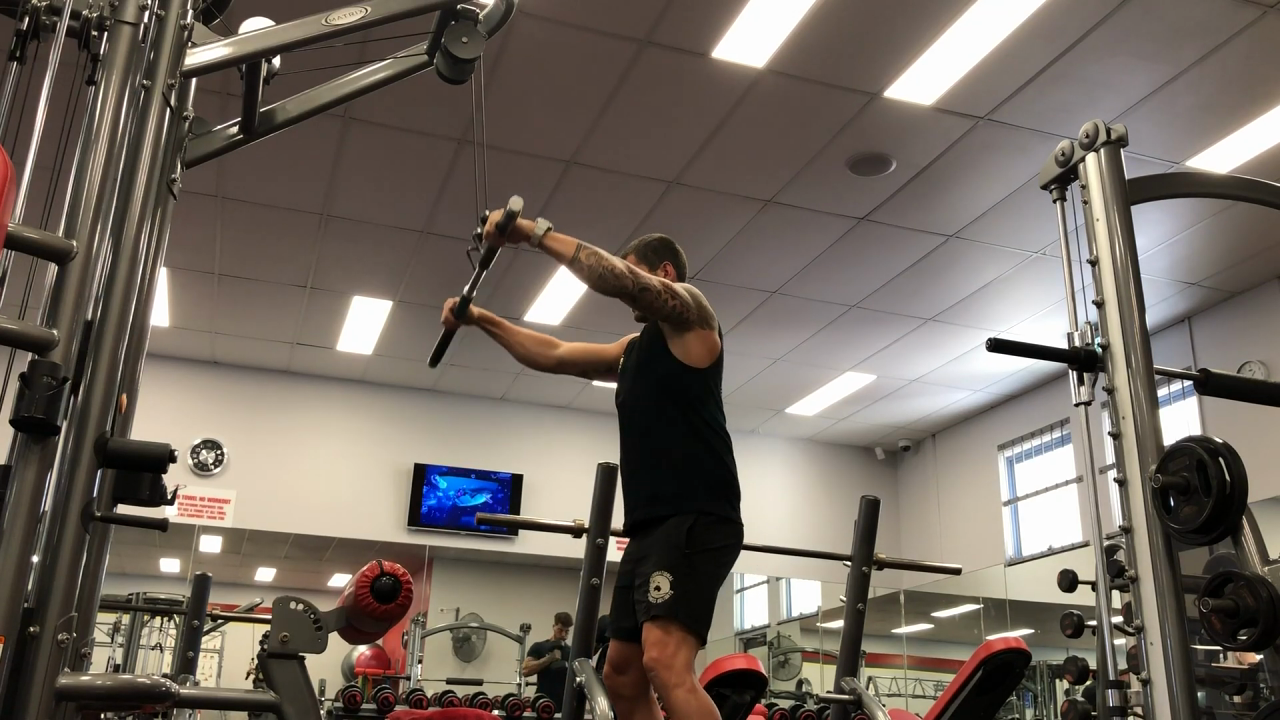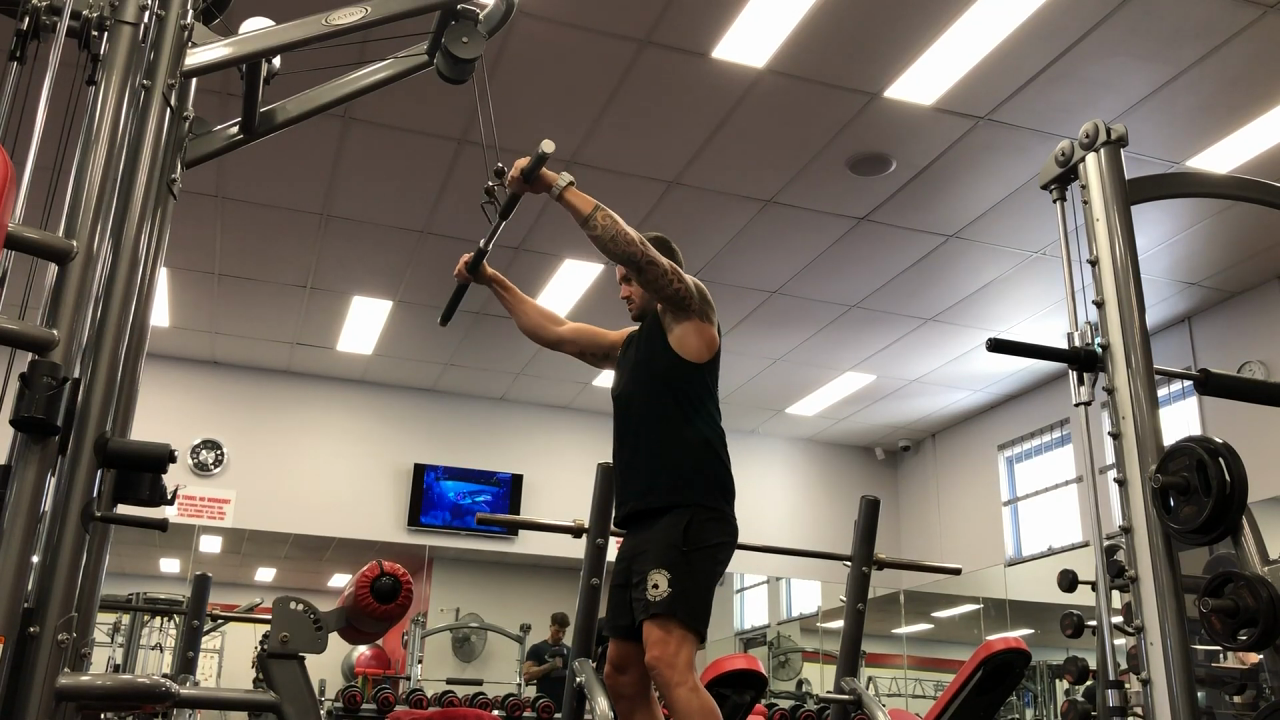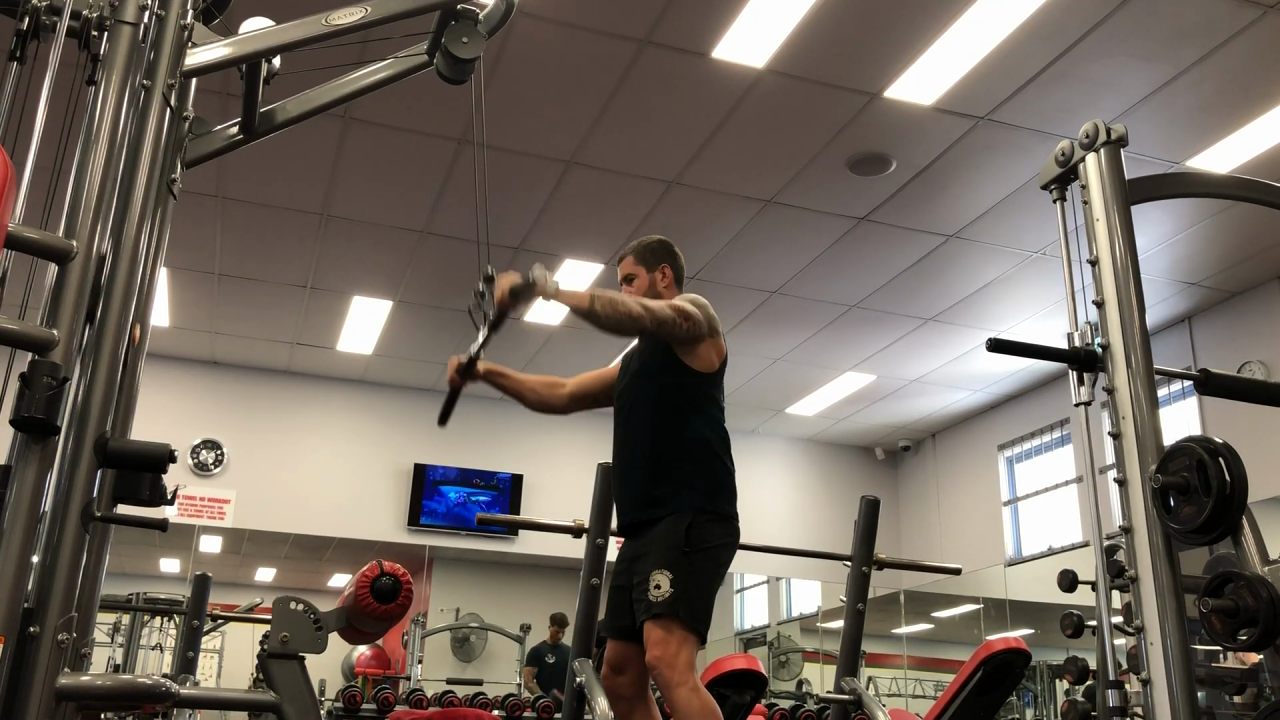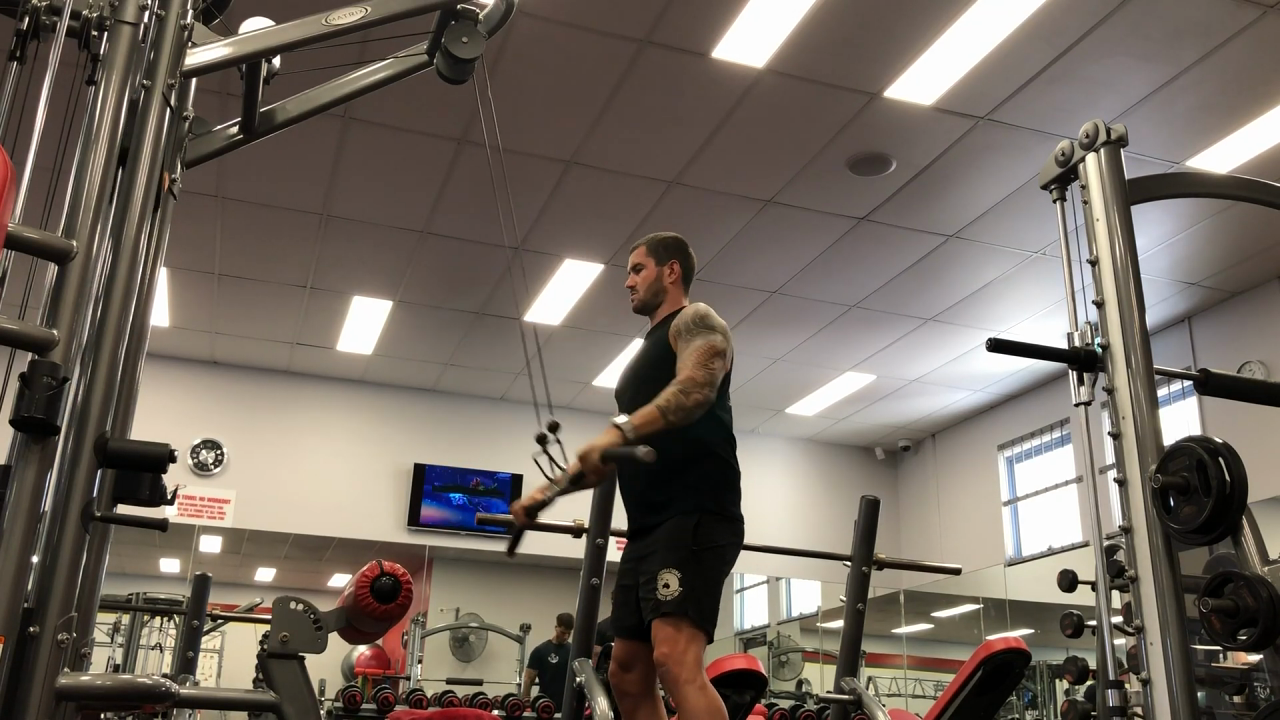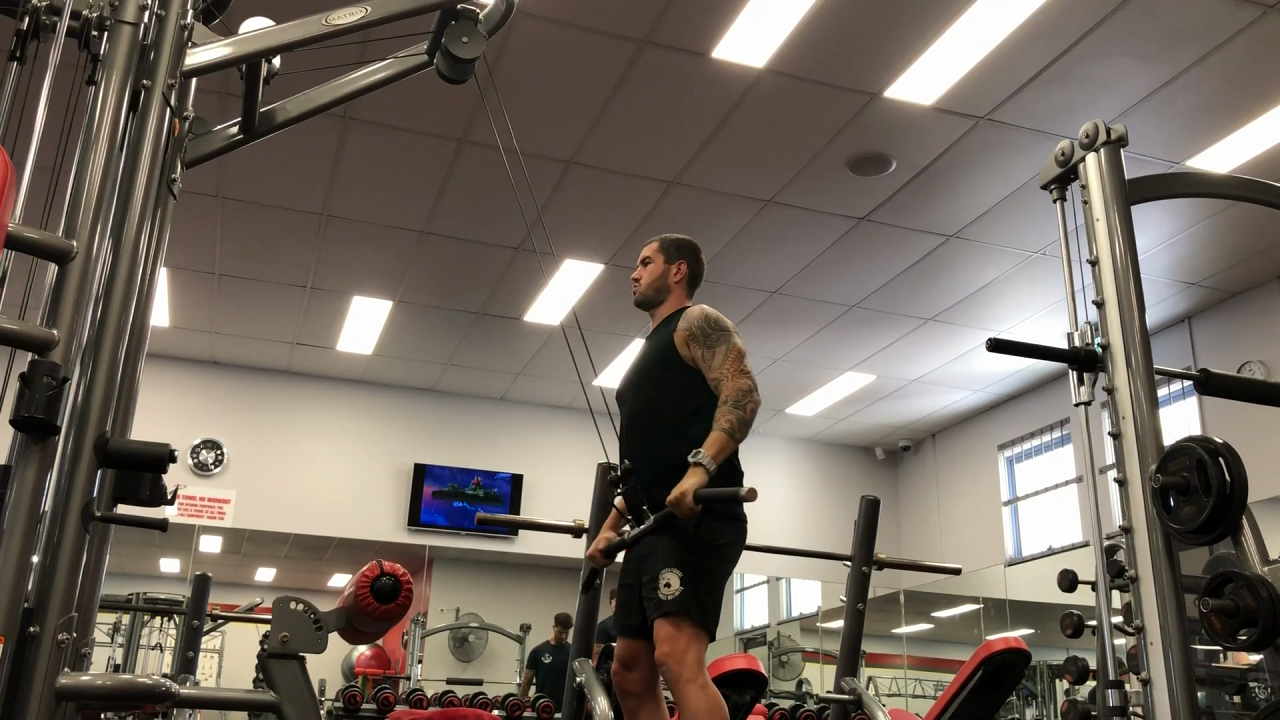
dt=0.4s
person 1, frame 1
left shoulder: (689, 314)
right shoulder: (633, 351)
left elbow: (618, 278)
right elbow: (554, 355)
left wrist: (535, 231)
right wrist: (483, 320)
left hip: (694, 520)
right hip: (651, 527)
left knee: (665, 663)
right knee: (622, 674)
person 1, frame 2
left shoulder: (689, 312)
right shoulder: (631, 345)
left elbow: (632, 249)
right elbow: (556, 333)
left wrist: (556, 184)
right wrist: (494, 282)
left hip: (689, 517)
right hip: (644, 525)
left knee: (667, 661)
right knee: (623, 674)
person 1, frame 3
left shoulder: (692, 314)
right shoulder: (635, 358)
left elbow: (628, 313)
right elbow: (564, 394)
left wrist: (542, 282)
right wrist: (490, 373)
left hip: (691, 519)
right hip: (645, 529)
left knee: (668, 662)
right knee: (621, 675)
person 1, frame 4
left shoulder: (696, 321)
right shoulder: (648, 353)
left elbow: (695, 387)
right elbow: (609, 454)
left wrist: (619, 429)
right wrist: (545, 491)
left hip: (694, 518)
right hip: (649, 528)
left knee: (675, 661)
right knee: (628, 672)
person 1, frame 5
left shoulder: (698, 323)
right shoulder: (652, 350)
left elbow: (742, 393)
left wrist: (700, 468)
right wrist: (611, 526)
left hip: (696, 519)
right hip: (656, 528)
left knee: (677, 660)
right knee: (630, 672)
